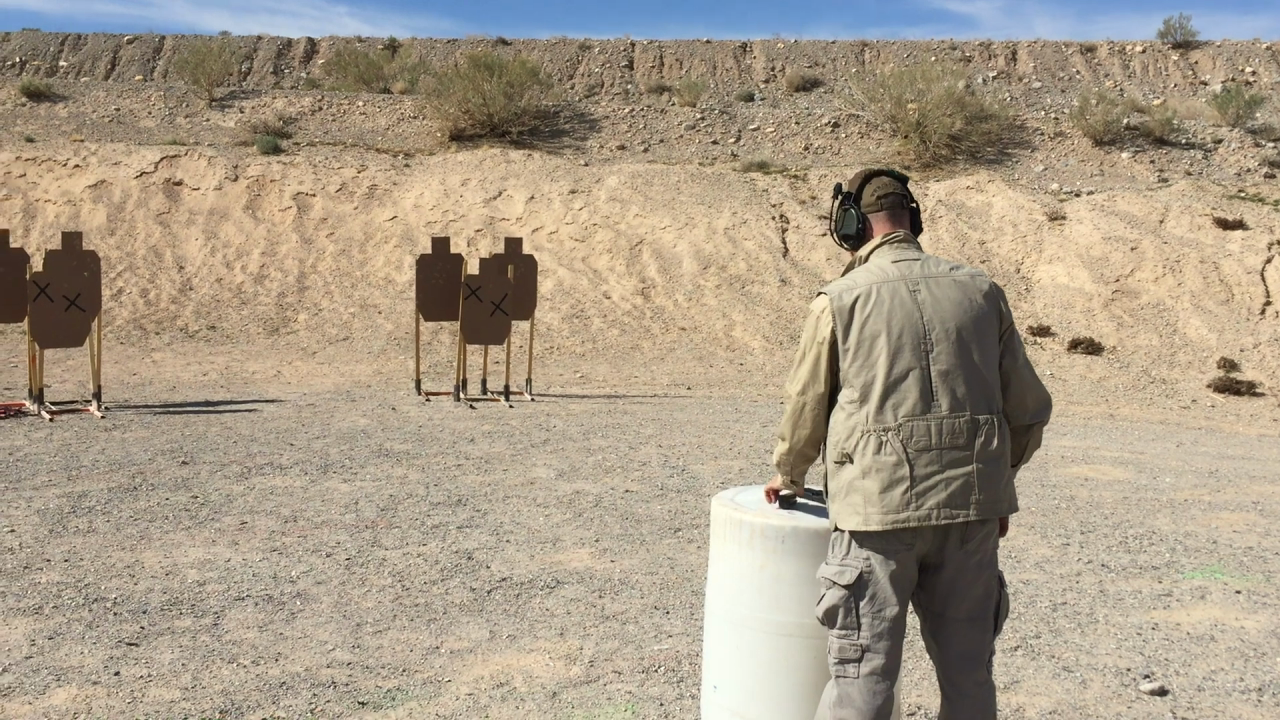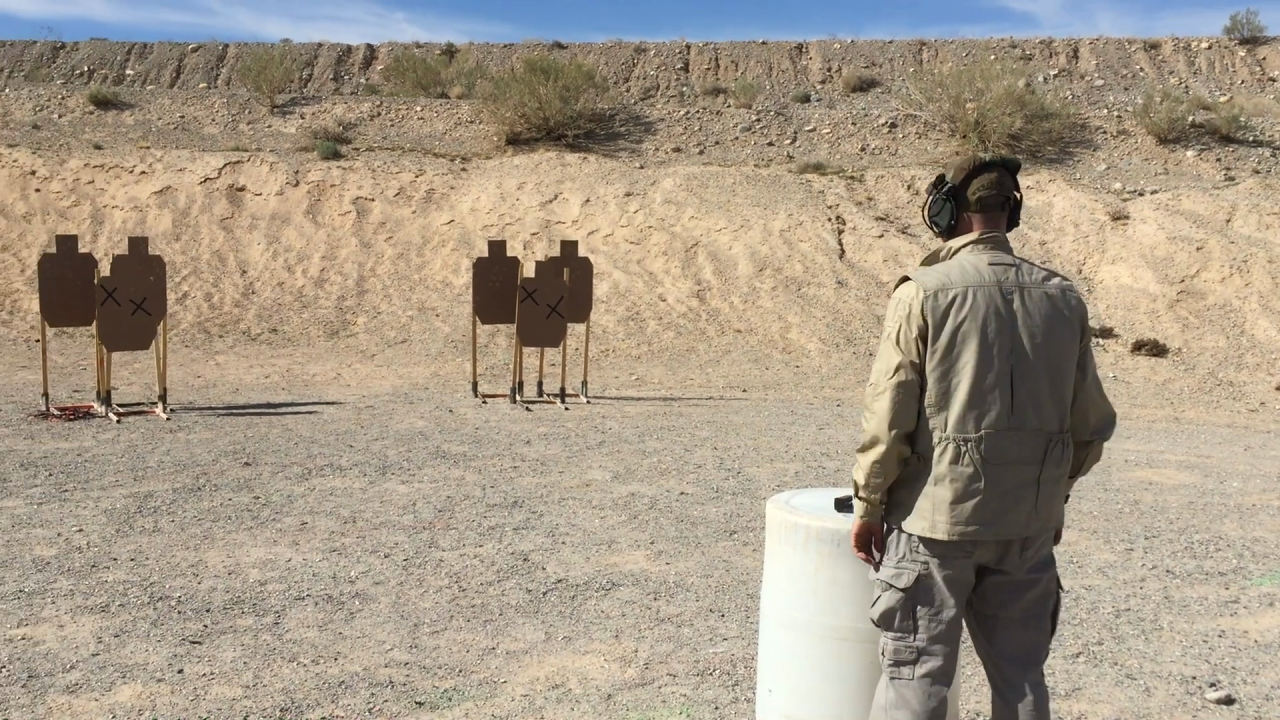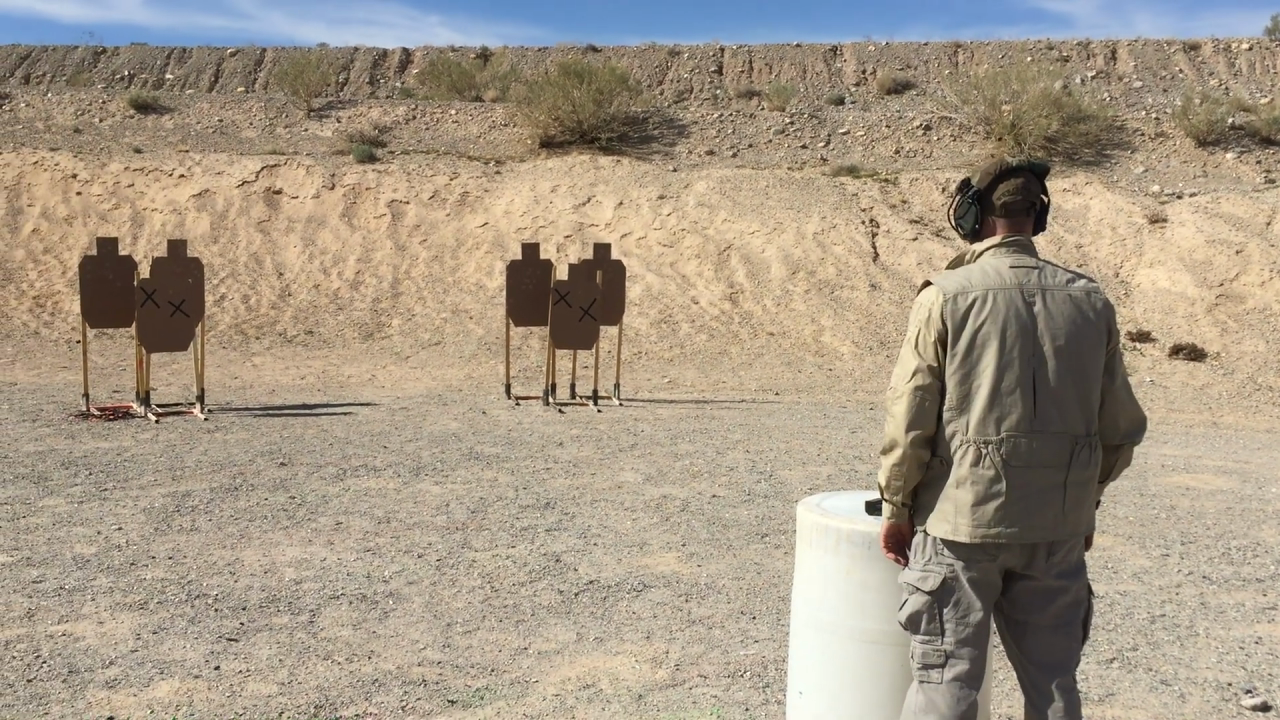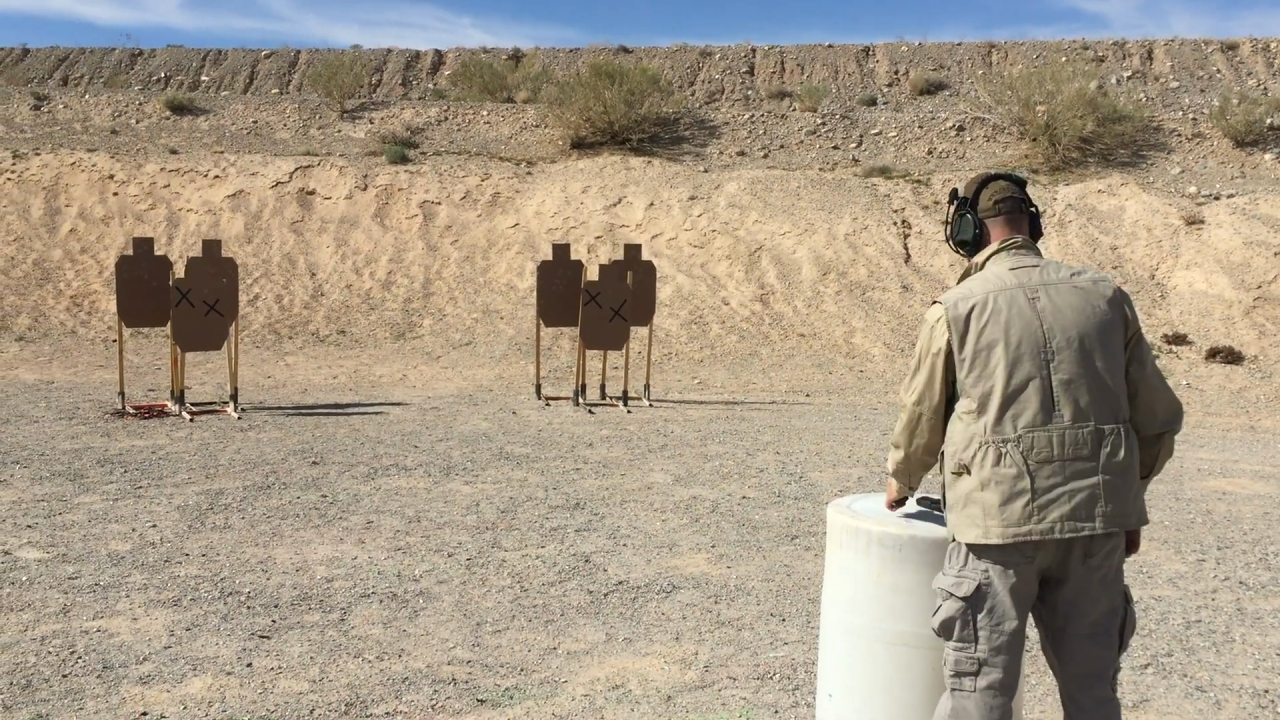
dt=1s
person 1, frame 1
left shoulder: (839, 301)
right shoulder: (980, 289)
left elbow: (805, 408)
right elbow: (1027, 406)
left wrist: (787, 475)
right wrist: (996, 480)
left hip: (880, 507)
right hip: (970, 507)
left knee: (863, 669)
right knee: (967, 667)
person 1, frame 2
left shoulder: (924, 292)
right shoulder: (1062, 298)
left elbow: (888, 414)
right elbow: (1090, 421)
left wrist: (868, 504)
right wrist: (1054, 494)
left hip: (937, 516)
right hip: (1028, 521)
left knee: (916, 673)
person 1, frame 3
left shoulder: (946, 296)
right shoulder: (1090, 302)
left elbow: (909, 417)
right elbow: (1119, 425)
left wrist: (895, 507)
right wrist: (1084, 501)
left hip: (963, 518)
right hip: (1056, 525)
person 1, frame 4
left shoulder: (955, 308)
right shoulder: (1105, 297)
left elbow: (920, 417)
right elbow: (1157, 418)
left wrist: (901, 482)
right wrist: (1126, 500)
left hip: (998, 519)
right hip: (1094, 517)
